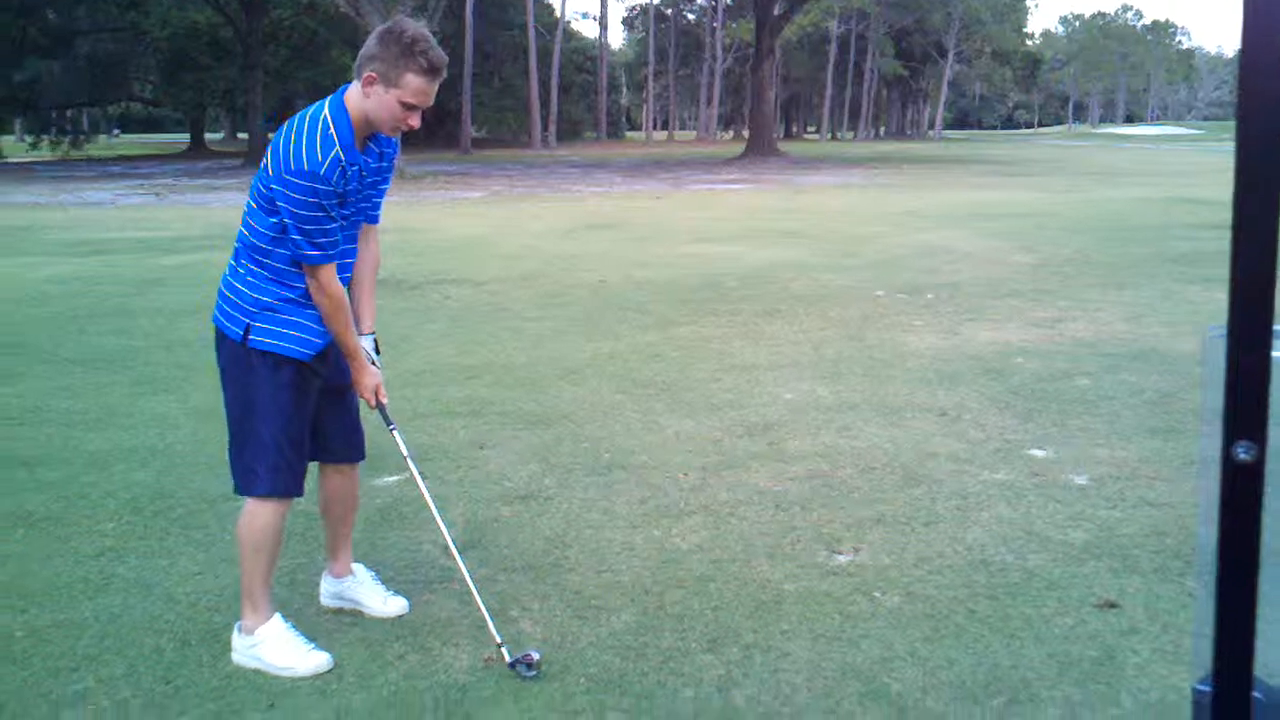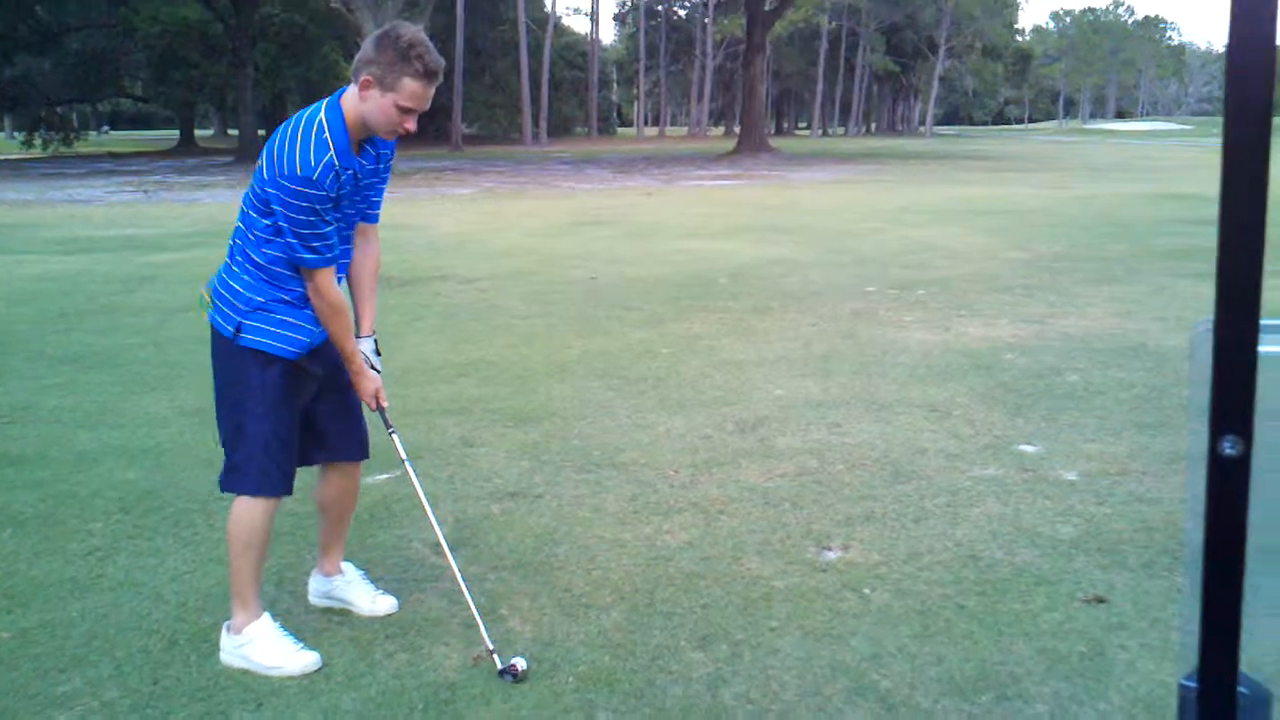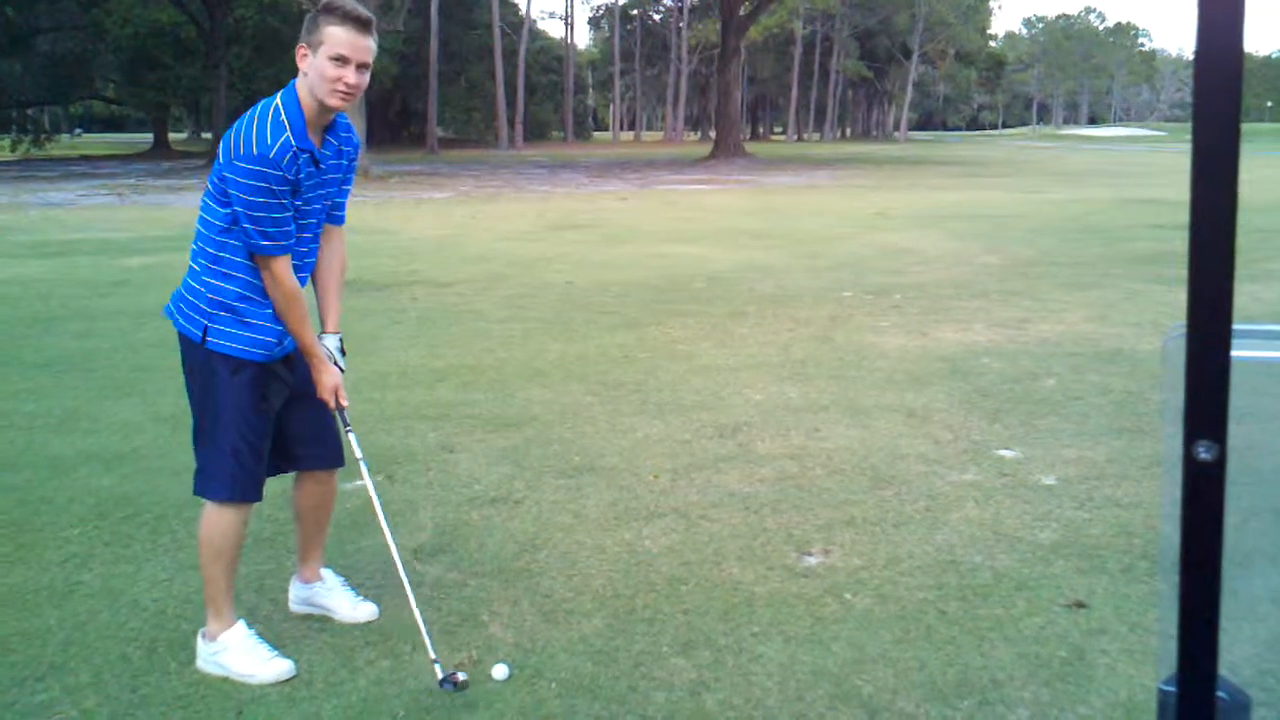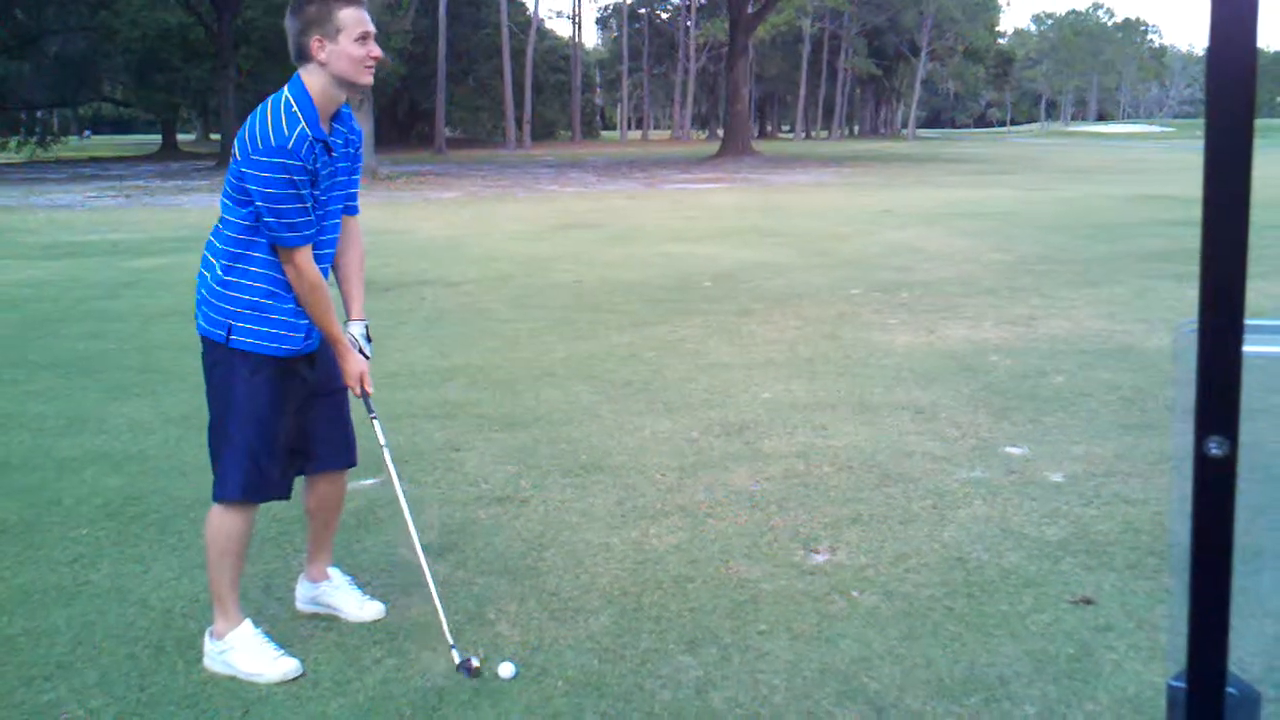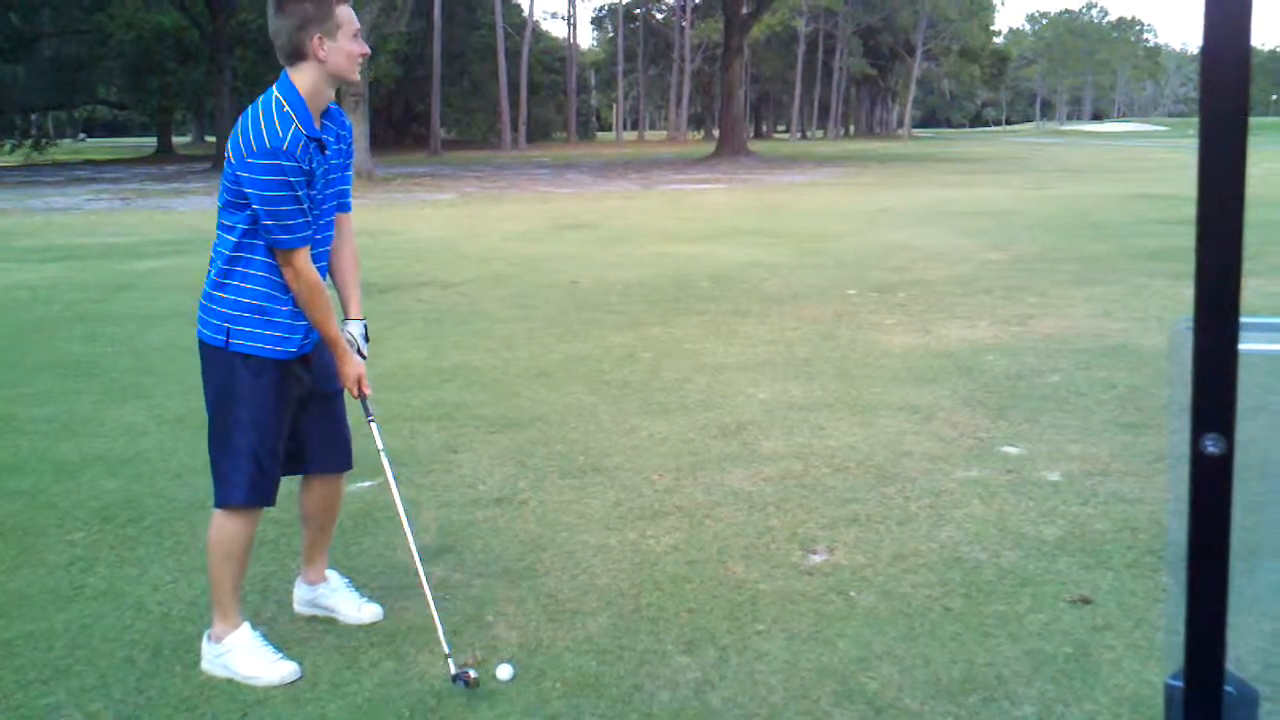
dt=0.7s
person 1, frame 1
left shoulder: (380, 139)
right shoulder: (309, 155)
right elbow: (322, 278)
left wrist: (368, 338)
right wrist: (357, 362)
left hip: (320, 327)
right hip: (267, 330)
left knee: (342, 454)
right knee: (273, 479)
left ankle: (340, 574)
right ankle: (255, 627)
person 1, frame 2
left shoulder: (377, 143)
right shoulder: (305, 159)
right elbow: (320, 281)
left wrist: (368, 338)
right wrist: (357, 367)
left hip: (315, 326)
right hip: (260, 326)
left knee: (345, 451)
right knee: (262, 476)
left ankle: (330, 573)
right ankle: (244, 626)
person 1, frame 3
left shoulder: (343, 139)
right shoulder: (261, 144)
right elbow: (274, 270)
left wrist: (332, 337)
right wrist: (318, 359)
left hip: (287, 331)
right hip: (229, 332)
left knee: (321, 458)
right knee: (232, 484)
left ankle: (309, 580)
right ankle: (218, 632)
person 1, frame 4
left shoulder: (346, 130)
right shoulder: (276, 138)
right elbow: (297, 262)
left wrist: (357, 325)
right wrist: (341, 346)
left hip: (309, 331)
right hip: (250, 332)
left knee: (332, 459)
right knee: (242, 483)
left ankle: (317, 579)
right ankle: (226, 632)
person 1, frame 5
left shoulder: (336, 126)
right shoulder: (270, 139)
right elbow: (296, 265)
left wrist: (356, 324)
right wrist: (341, 350)
left hip: (307, 333)
right hip: (250, 337)
left knee: (328, 462)
right knee: (243, 489)
left ankle: (314, 581)
right ankle: (225, 635)
